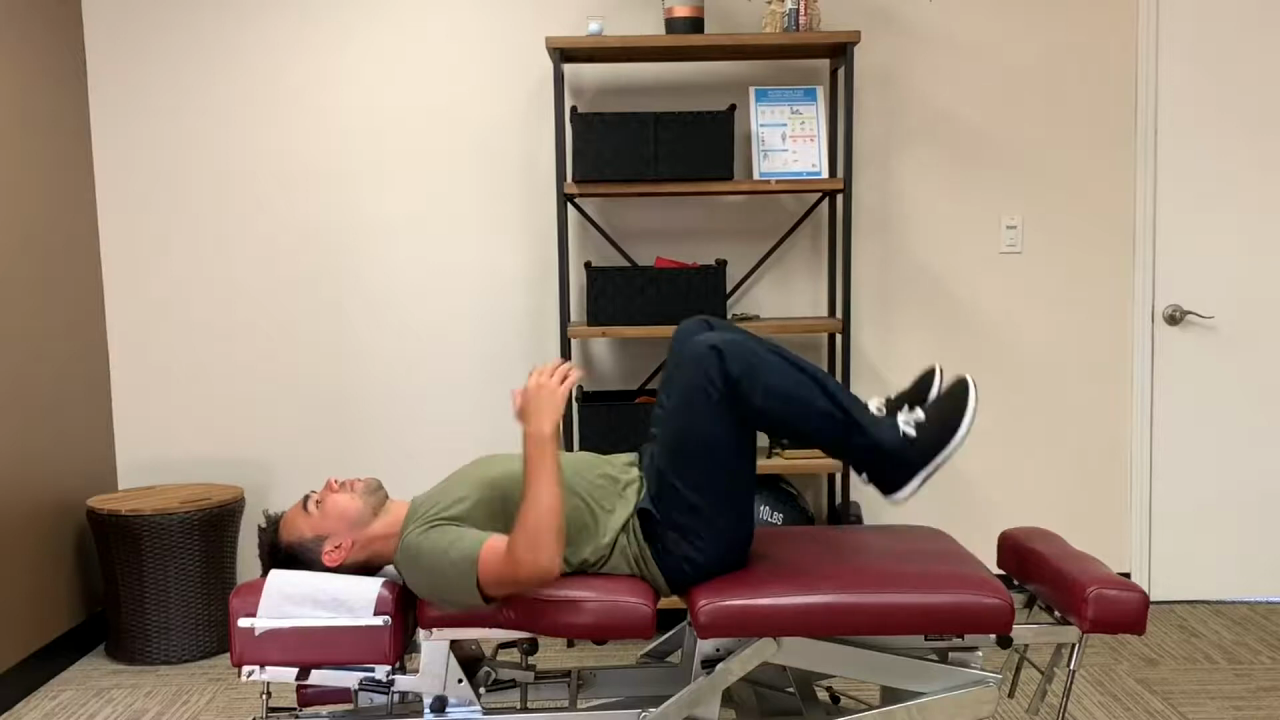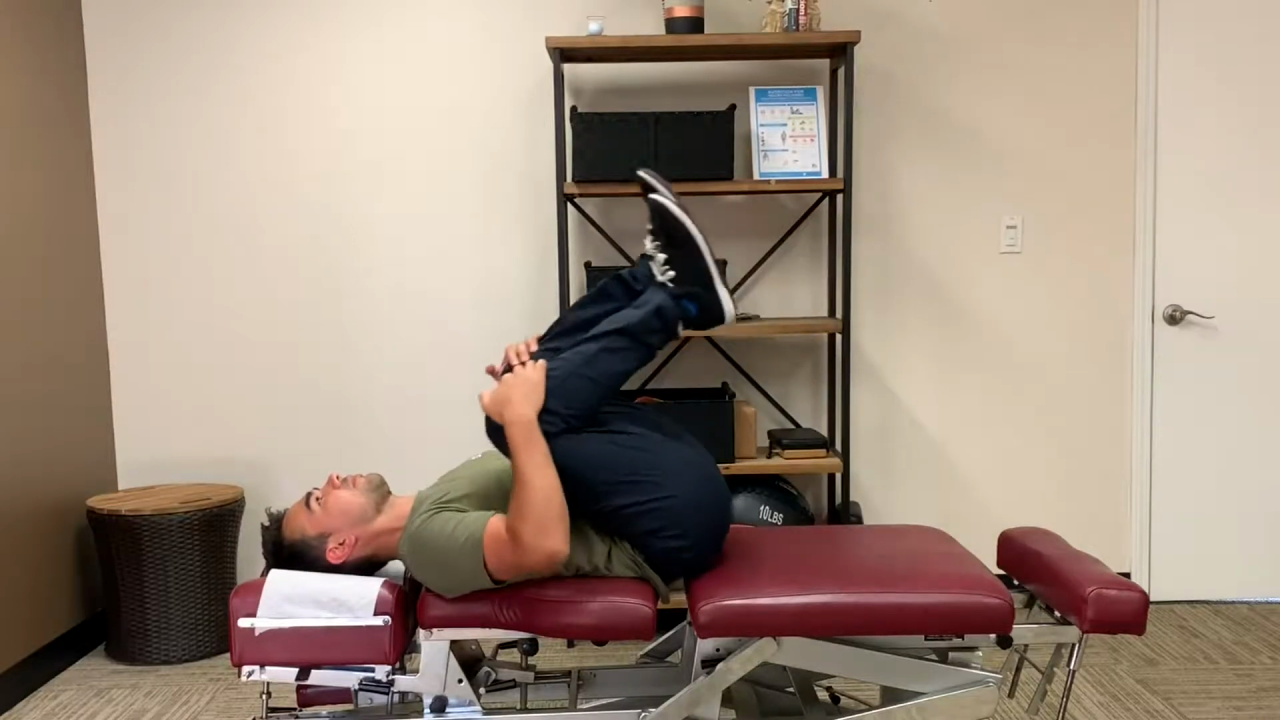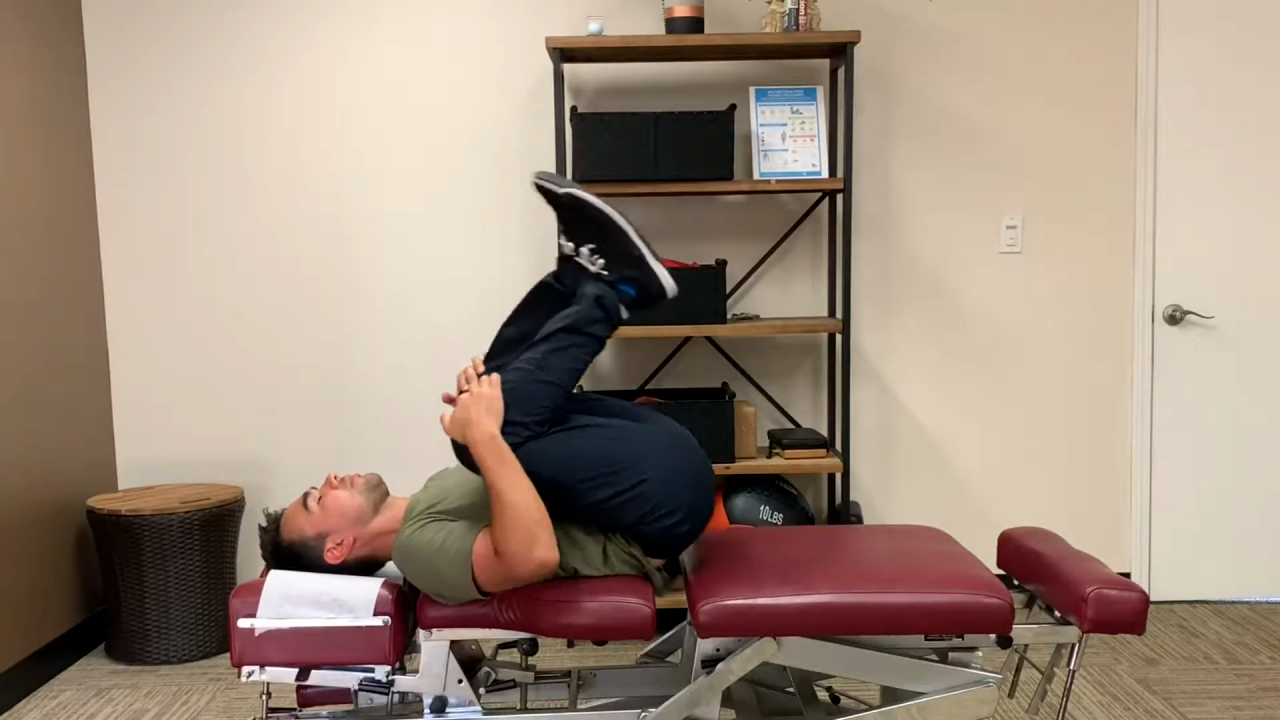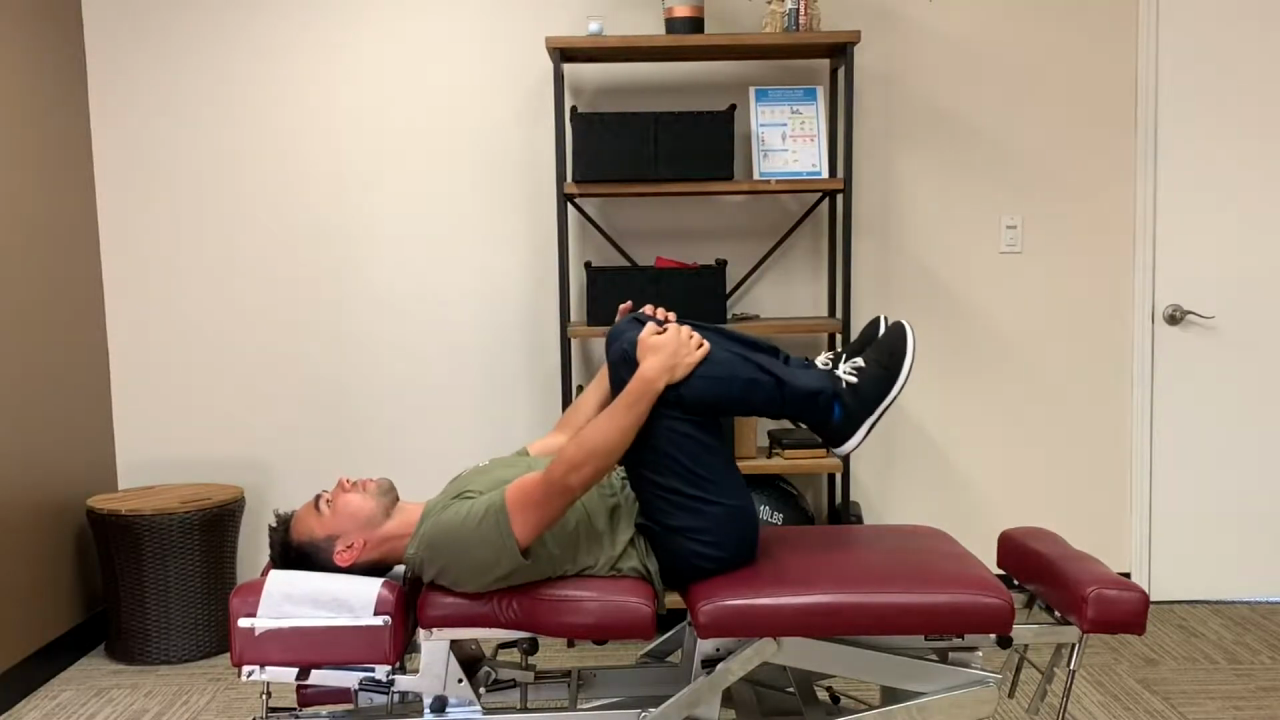
dt=1s
person 1, frame 1
left shoulder: (431, 515)
right shoulder: (423, 555)
right elbow: (537, 564)
left wrist: (540, 430)
right wrist: (539, 428)
left hip: (641, 490)
right hip: (678, 542)
left knee: (700, 337)
right knee: (711, 357)
left ankle: (867, 429)
right ankle: (888, 453)
person 1, frame 2
left shoulder: (435, 509)
right shoulder: (430, 542)
right elbow: (545, 544)
left wrist: (522, 382)
right wrist: (517, 417)
left hip: (673, 485)
right hip: (679, 516)
left knee: (542, 379)
left ankle: (669, 282)
right ankle: (676, 297)
person 1, frame 3
left shoulder: (429, 509)
right shoulder: (421, 548)
right elbow: (534, 555)
left wrist: (486, 393)
right wrist: (485, 432)
right hip: (664, 500)
left knee: (502, 391)
left ankle: (598, 276)
right ankle: (614, 289)
person 1, frame 4
left shoulder: (454, 506)
right shoulder: (449, 542)
left elbow: (559, 440)
right elbow: (569, 476)
left wrist: (632, 354)
right wrist: (652, 374)
left hip: (636, 503)
right hip: (695, 539)
left knee: (639, 340)
right knee: (647, 358)
left ankle: (818, 382)
right ankle: (832, 404)
